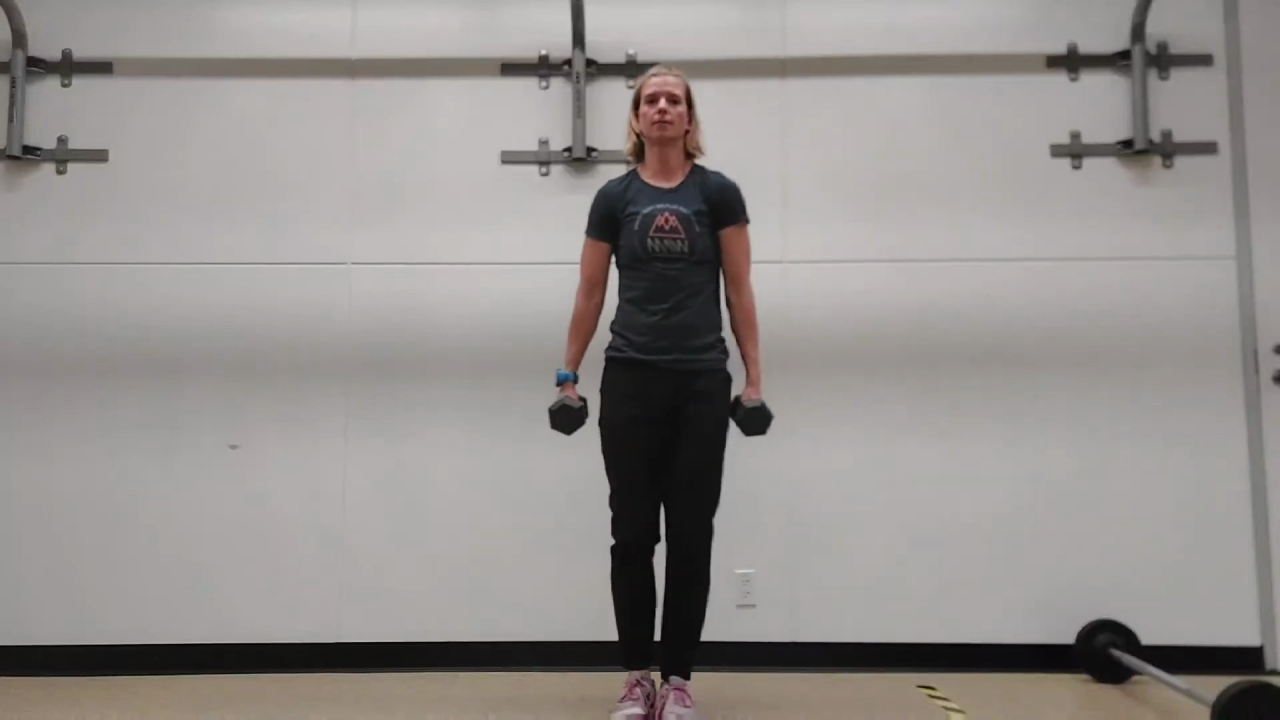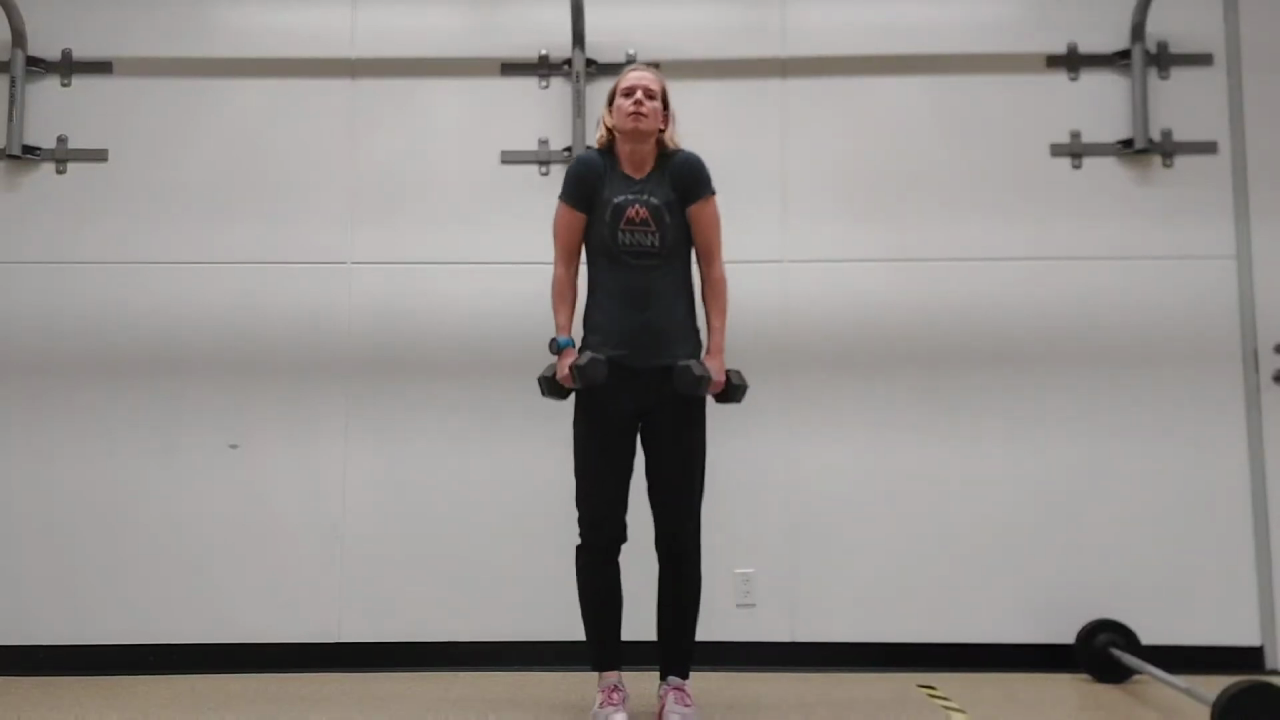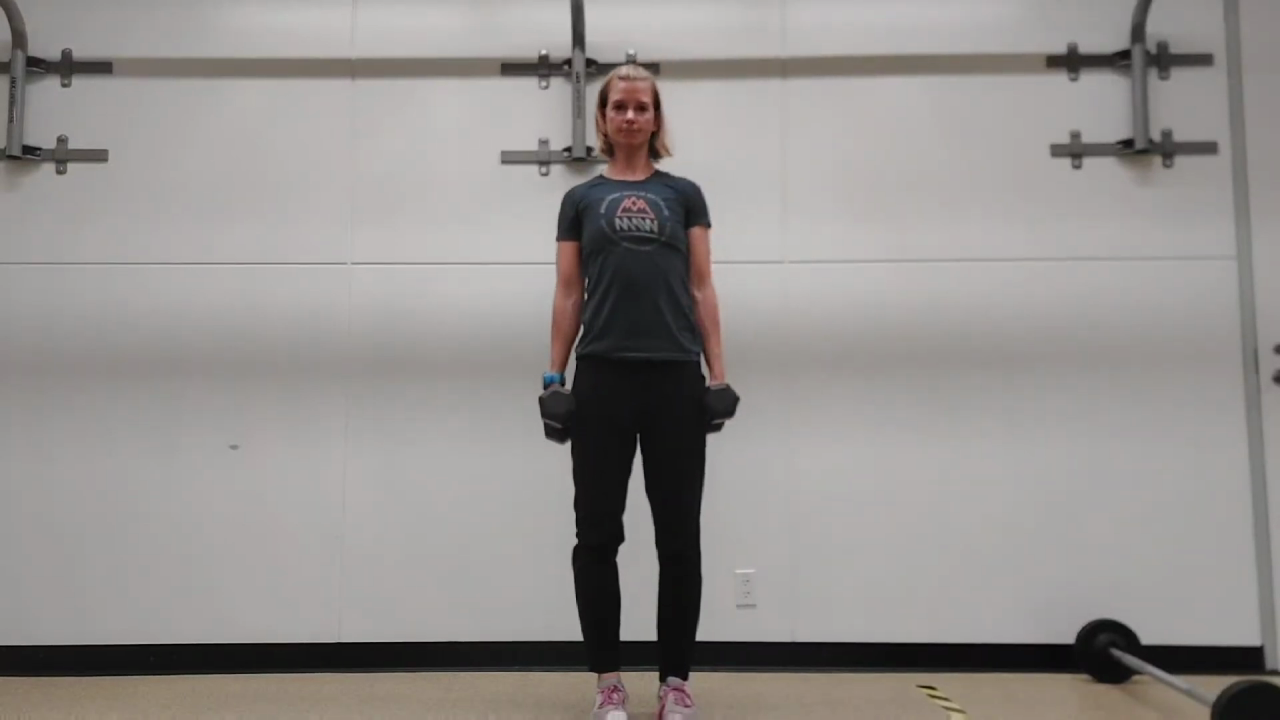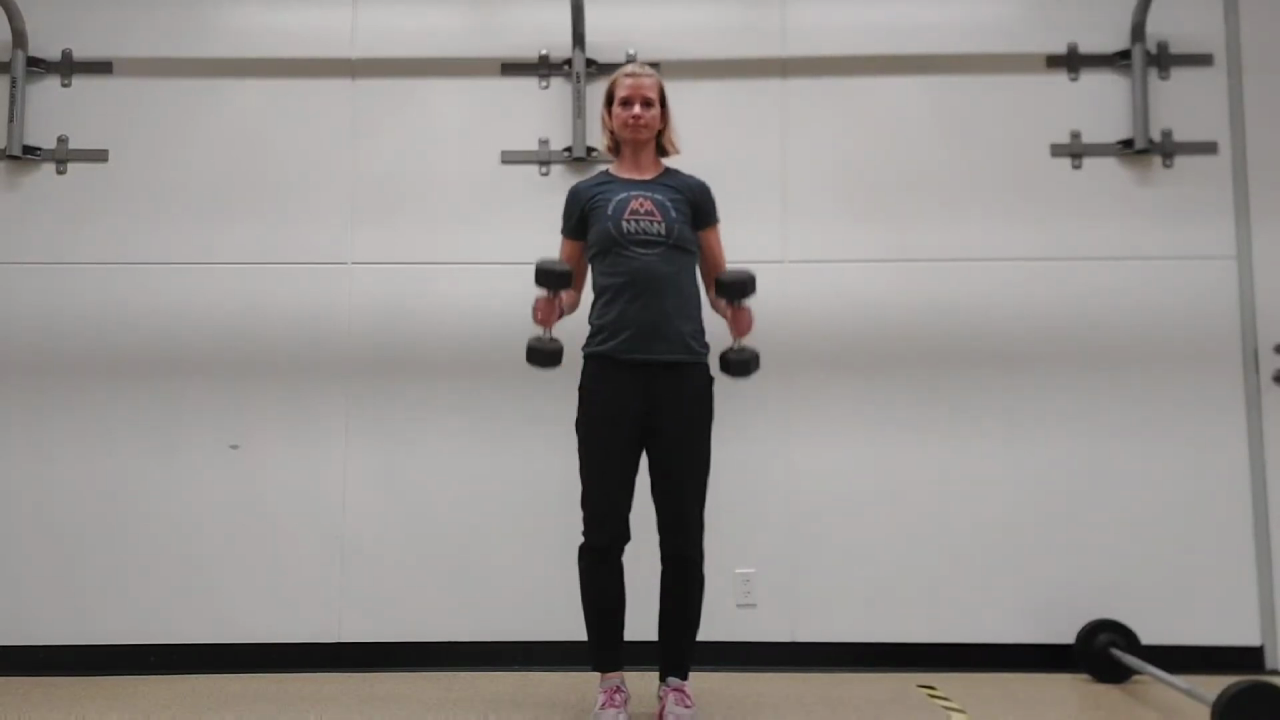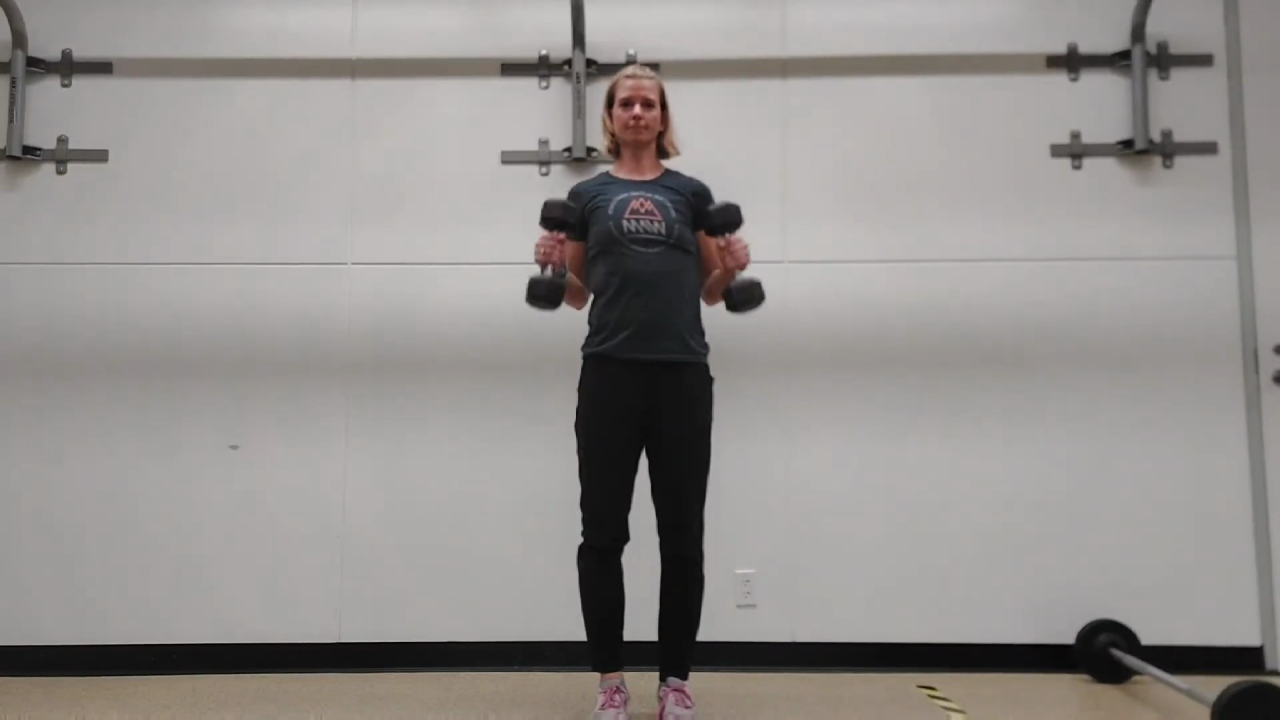
dt=1s
person 1, frame 1
left shoulder: (719, 192)
right shoulder: (614, 197)
left elbow: (739, 290)
right elbow: (590, 293)
left wrist: (754, 376)
right wrist: (568, 375)
left hip: (701, 379)
right hip: (630, 377)
left knee: (691, 533)
right knee: (634, 532)
person 1, frame 2
left shoulder: (686, 170)
right shoulder: (586, 171)
left elbow: (711, 265)
right elbow: (565, 265)
left wrist: (715, 350)
right wrist: (565, 341)
left hip: (674, 375)
right hip: (606, 374)
left knee: (679, 532)
right knee: (600, 530)
person 1, frame 3
left shoulder: (684, 193)
right shoulder: (581, 199)
left elbow: (702, 288)
right elbow: (568, 295)
left wrist: (718, 372)
right wrist: (553, 376)
left hip: (674, 376)
right hip: (602, 376)
left knee: (679, 534)
right knee: (597, 532)
person 1, frame 4
left shoulder: (692, 192)
right shoulder: (587, 194)
left elbow: (715, 277)
right elbow: (571, 282)
left wrist: (733, 310)
right wrist: (552, 306)
left hip: (682, 374)
right hip: (610, 374)
left knee: (683, 535)
right knee: (604, 532)
person 1, frame 5
left shoulder: (693, 192)
right shoulder: (586, 195)
left elbow: (711, 292)
right elbow: (577, 294)
left wrist: (731, 267)
right wrist: (554, 266)
left hip: (682, 374)
right hip: (609, 373)
left knee: (682, 534)
right knee: (603, 531)
